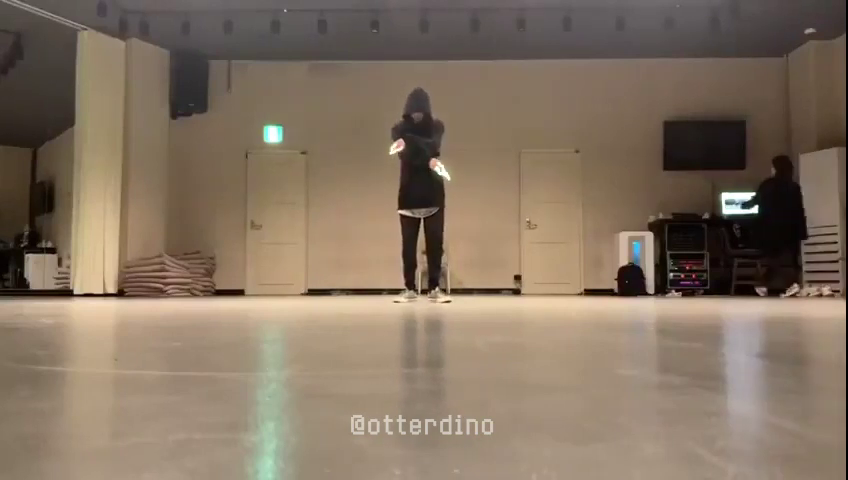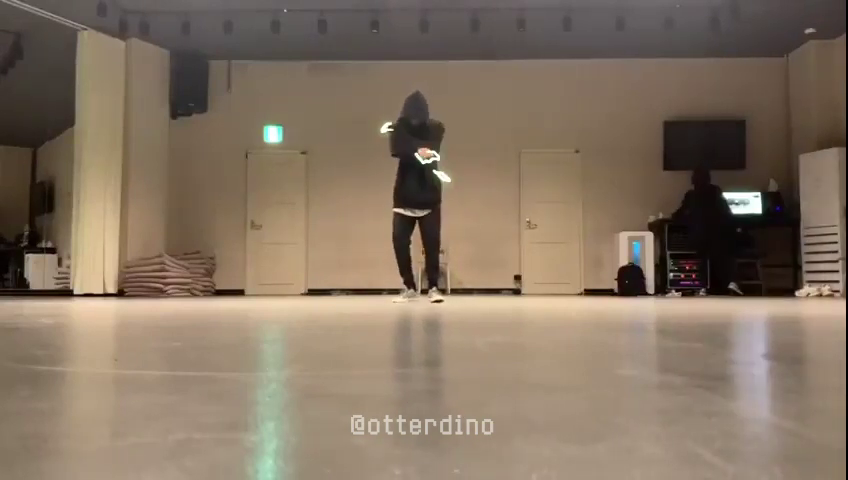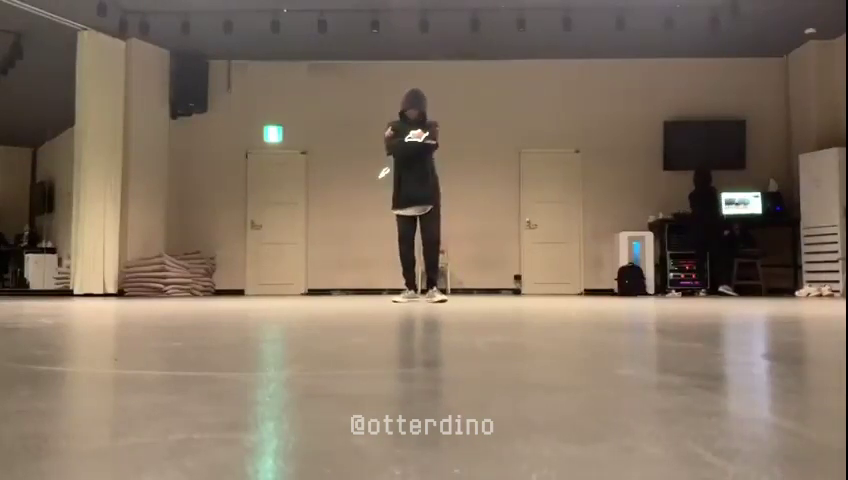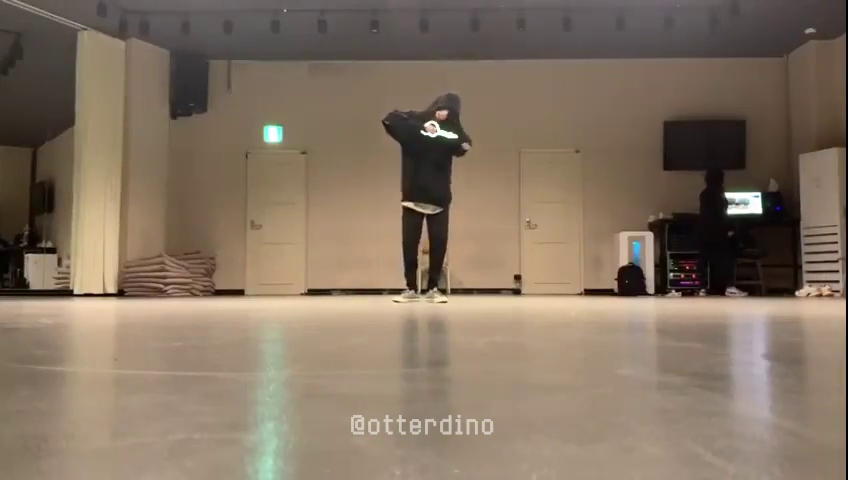
dt=1s
person 1, frame 1
left shoulder: (436, 126)
right shoulder: (400, 130)
left elbow: (432, 144)
right elbow: (403, 152)
left wrist: (410, 143)
right wrist: (428, 160)
left hip: (433, 194)
right hip: (409, 194)
left knee: (435, 242)
right knee: (408, 243)
left ankle: (434, 288)
right ankle: (409, 288)
person 1, frame 2
left shoulder: (436, 128)
right shoulder: (400, 127)
left elbow: (429, 147)
right elbow: (397, 150)
right wrist: (418, 150)
left hip: (429, 194)
right hip: (405, 194)
left knee: (432, 241)
right knee: (399, 239)
left ankle: (433, 287)
right ankle: (409, 287)
person 1, frame 3
left shoulder: (430, 127)
right shoulder: (395, 127)
left elbow: (430, 144)
right elbow: (392, 149)
left wrist: (409, 139)
right wrist: (412, 138)
left hip: (428, 193)
right hip: (404, 194)
left knee: (432, 240)
right knee: (405, 241)
left ankle: (432, 287)
right ankle: (410, 288)
person 1, frame 4
left shoulder: (449, 130)
right shoulder: (414, 120)
left elbow: (464, 146)
right elbow: (390, 120)
left wrist: (451, 121)
right wrist: (420, 127)
left hip: (439, 196)
right hip: (414, 194)
left knee: (439, 242)
right knee: (409, 242)
left ankle: (433, 288)
right ankle: (411, 288)
person 2, frame 1
left shoulder: (769, 184)
right shoulder: (793, 187)
left elbow: (756, 201)
right elbow: (799, 210)
left wrist: (745, 205)
right wrist: (801, 230)
left hip: (772, 226)
right hip: (789, 227)
left knee: (773, 256)
left ankle: (793, 284)
right ankle: (765, 286)
person 2, frame 2
left shoulder: (691, 195)
right shoulder: (716, 191)
left elbow: (681, 214)
right elbow: (726, 210)
left wrist: (676, 216)
right wrist: (733, 226)
left hip: (700, 232)
right hip: (719, 229)
left knee: (705, 258)
right knee: (725, 256)
left ankle: (709, 288)
right ankle: (731, 282)
person 2, frame 3
left shoulder: (693, 195)
right shoulder: (712, 192)
right elbow: (716, 213)
right wrist: (724, 229)
left hip: (698, 232)
right hip: (712, 230)
left knee: (702, 259)
right knee: (722, 256)
right ankle: (723, 284)
person 2, frame 4
left shoulder: (704, 194)
right shoulder: (718, 193)
right elbow: (721, 213)
right wrist: (728, 229)
left hip: (706, 231)
right hip: (718, 231)
left knee: (706, 259)
right knee: (726, 259)
right ankle: (729, 287)
